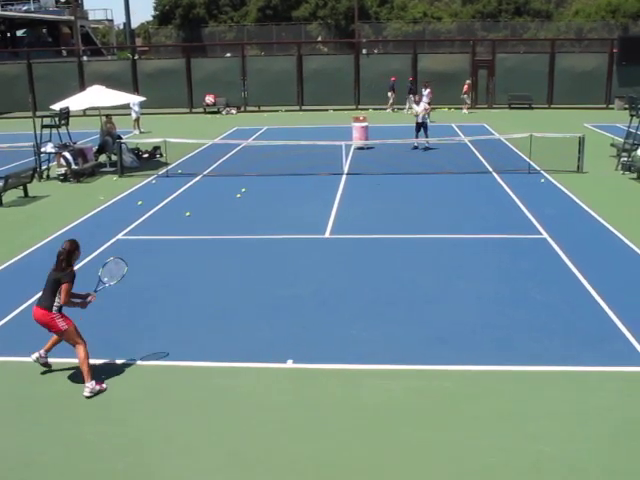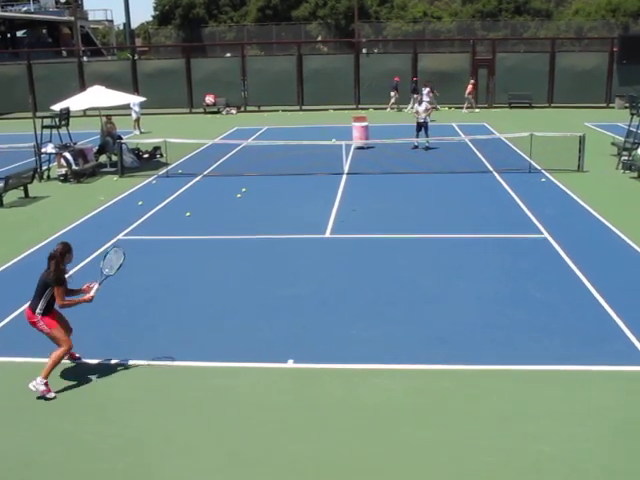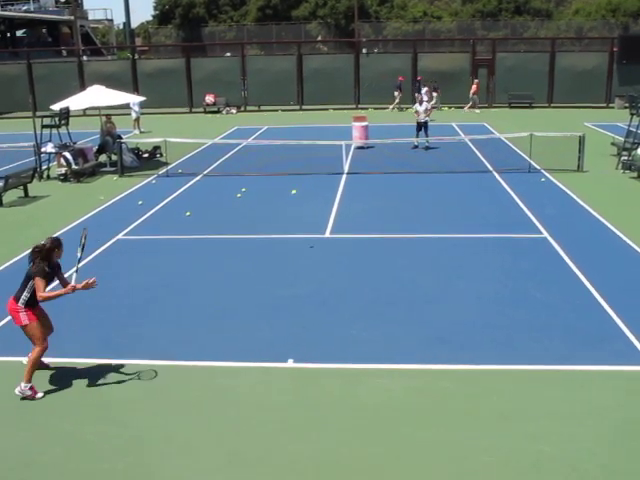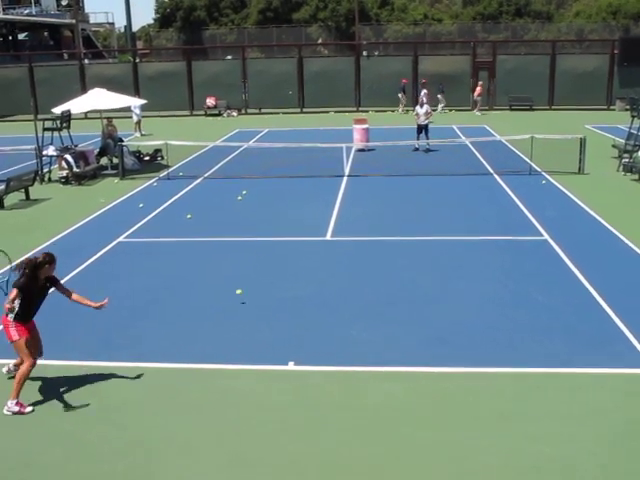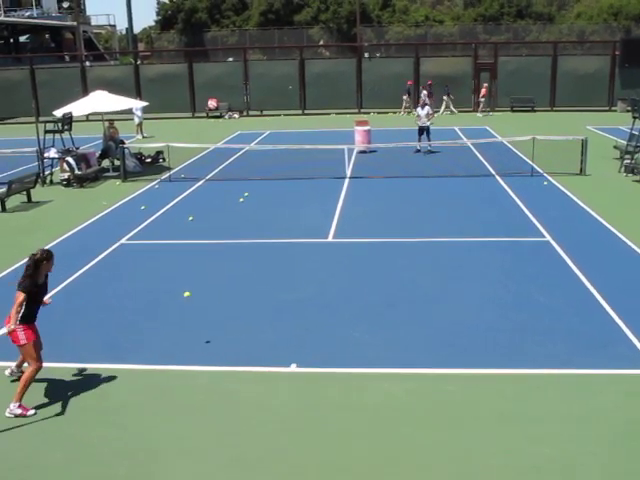
dt=0.2s
person 1, frame 1
left shoulder: (59, 267)
right shoulder: (68, 273)
right elbow: (64, 301)
left wrist: (84, 296)
right wrist: (81, 303)
left hip: (39, 310)
right hip: (49, 314)
left knee: (66, 333)
right knee: (80, 344)
left ankle: (41, 355)
right ankle: (90, 385)
person 1, frame 2
left shoulder: (55, 269)
right shoulder: (57, 276)
left elbow: (63, 292)
right elbow: (61, 302)
left wrist: (82, 290)
right wrist: (82, 300)
left hip: (45, 310)
right hip: (38, 315)
left knee: (67, 331)
right knee: (66, 345)
left ankle: (68, 355)
right ankle: (40, 382)
person 1, frame 3
left shoulder: (54, 265)
right shoulder: (40, 269)
left elbow: (65, 284)
right elbow: (41, 296)
left wrist: (80, 286)
right wrist: (65, 291)
left hip: (31, 305)
right hip: (20, 308)
left knee: (48, 330)
right knee: (41, 345)
left ankle: (32, 358)
right ankle: (25, 387)
person 1, frame 4
left shoulder: (50, 280)
right shoulder: (24, 281)
left elbow: (70, 294)
left wrist: (93, 304)
left hip: (27, 321)
right hip: (13, 323)
left knee: (36, 353)
right knee: (30, 361)
person 1, frame 5
left shoulder: (43, 277)
right shoulder: (29, 282)
right elbow: (17, 306)
left wrist: (42, 302)
right wrist: (12, 325)
left hip: (29, 322)
right hip: (21, 325)
left knee: (37, 349)
right knee: (36, 364)
left ankle: (15, 370)
right ankle: (15, 406)
